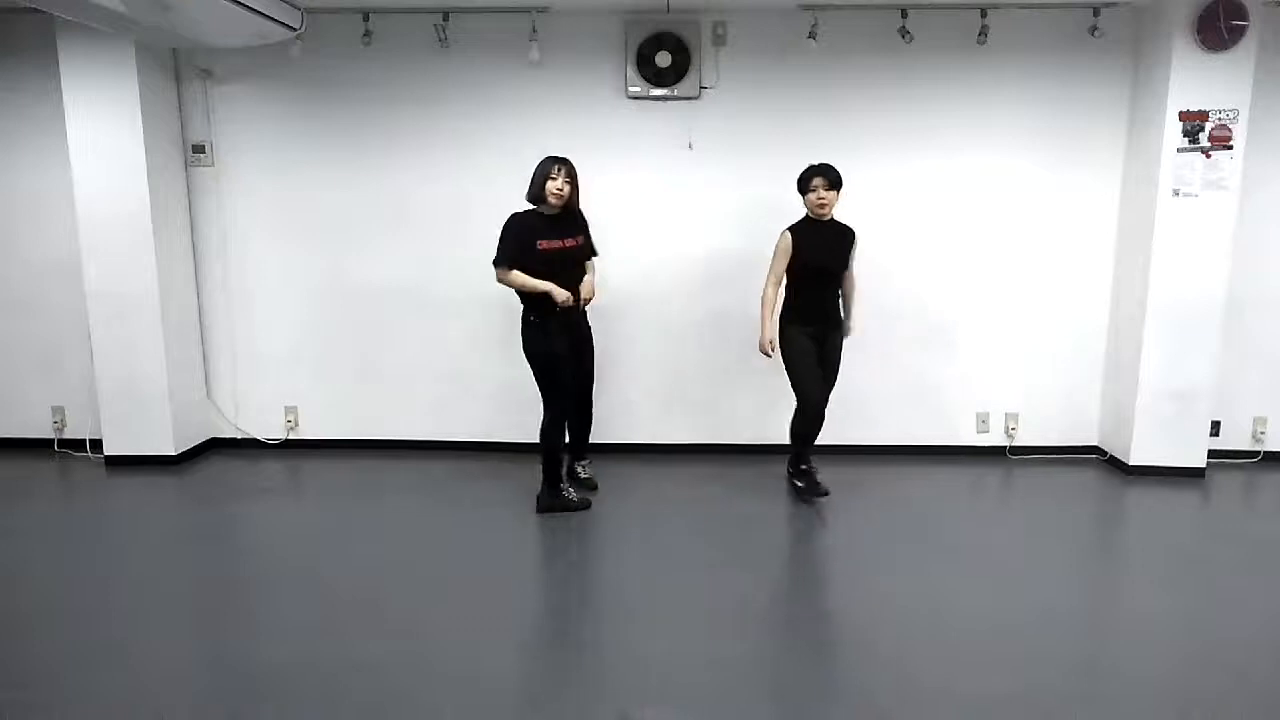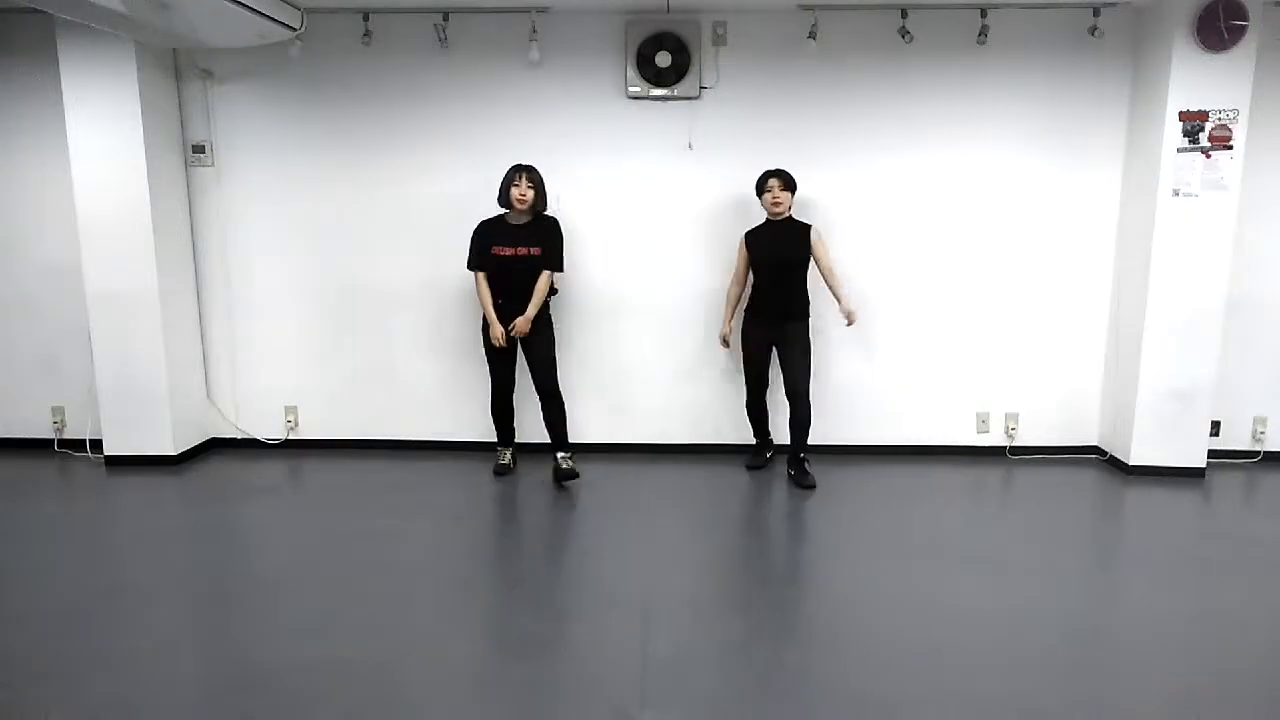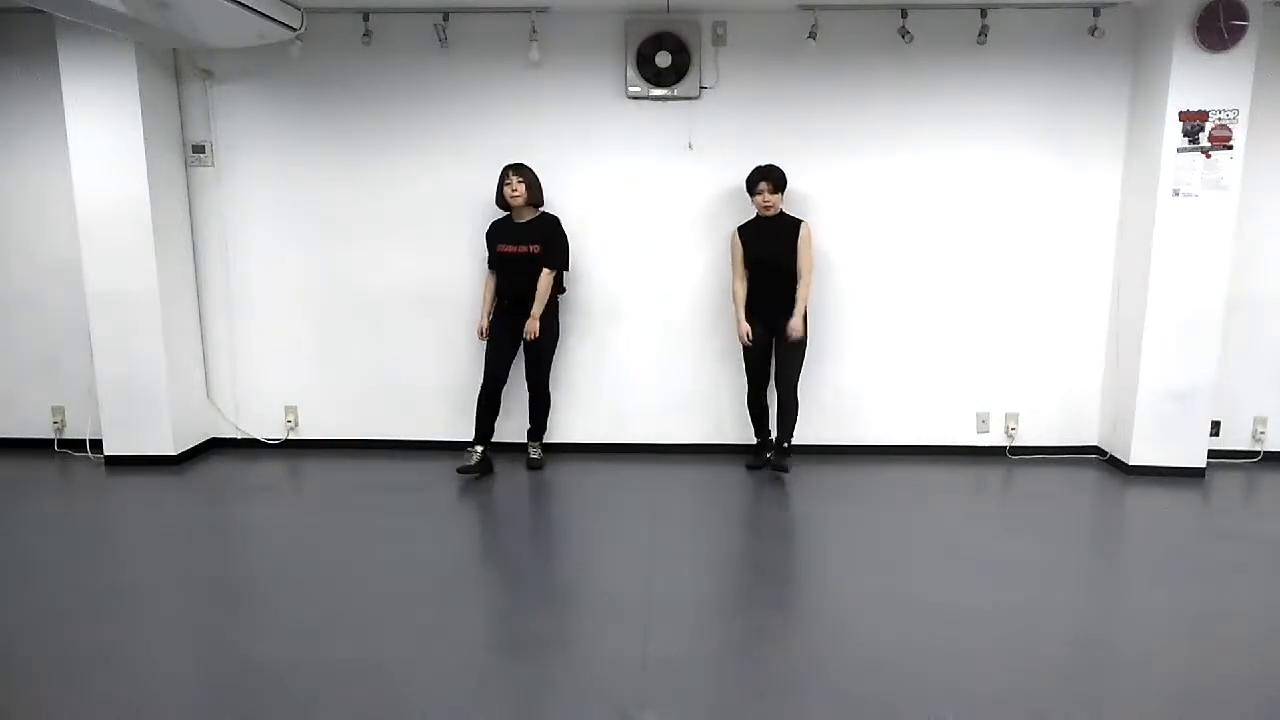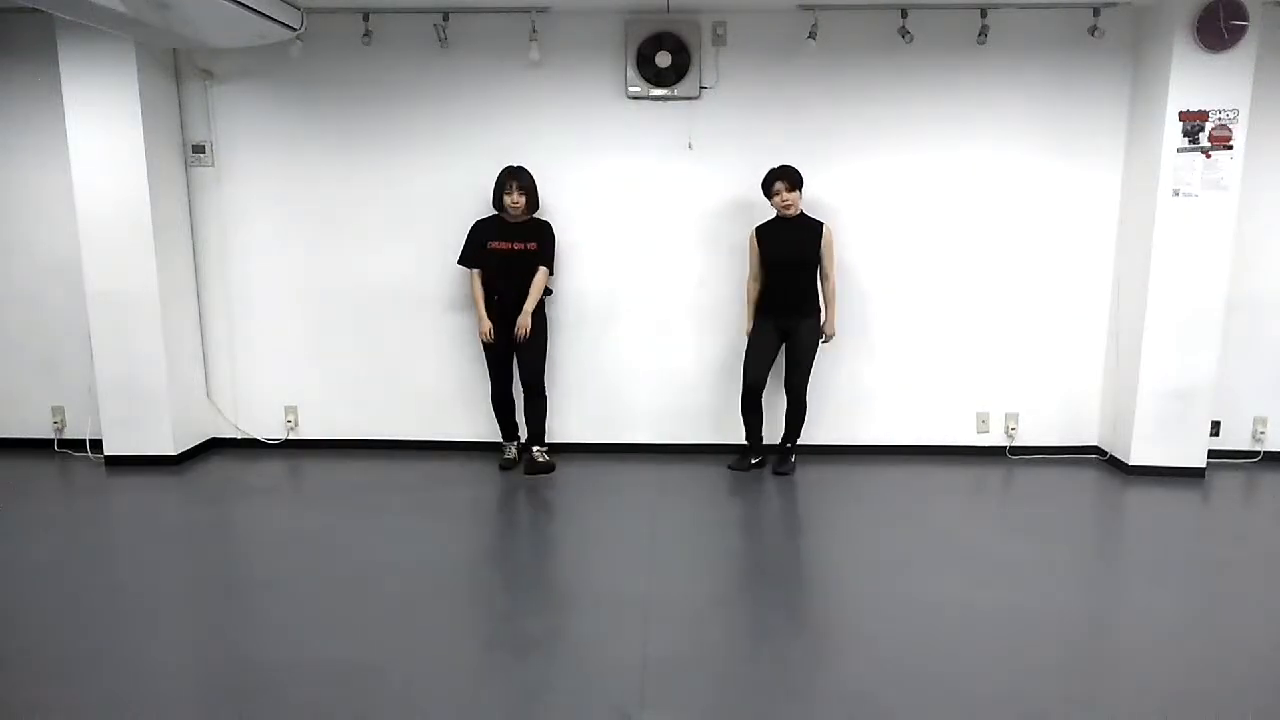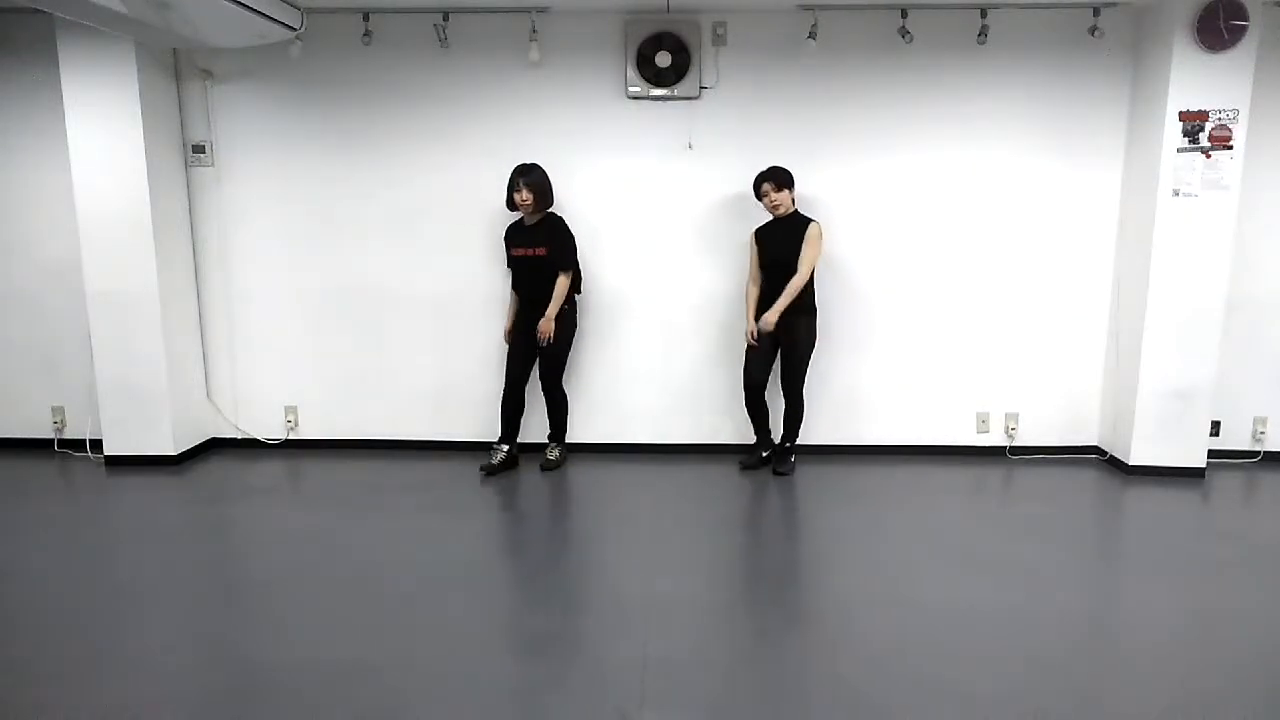
dt=0.7s
person 1, frame 1
left shoulder: (576, 219)
right shoulder: (521, 223)
left elbow: (587, 260)
right elbow: (504, 273)
left wrist: (588, 280)
right wrist: (550, 288)
left hip: (575, 320)
right hip: (540, 323)
left knee: (582, 397)
right knee: (557, 404)
left ankle: (578, 463)
right ankle: (552, 490)
person 1, frame 2
left shoulder: (548, 228)
right shoulder: (487, 230)
left elbow: (546, 275)
right elbow: (481, 278)
left wrist: (528, 317)
right wrist: (492, 321)
left hip: (536, 316)
right hip: (498, 318)
left knee: (547, 384)
right knee: (501, 387)
left ankle: (562, 456)
right ankle: (506, 449)
person 1, frame 3
left shoulder: (549, 225)
right shoulder: (497, 229)
left elbow: (549, 274)
right elbow: (493, 275)
left wrist: (535, 317)
right wrist: (485, 315)
left hip: (541, 315)
right hip: (505, 313)
left knee: (537, 382)
right knee: (492, 380)
left ankle: (535, 444)
right ankle: (479, 450)
person 1, frame 4
left shoulder: (541, 230)
right shoulder: (483, 229)
left elbow: (542, 272)
right elbow: (476, 275)
left wrist: (527, 312)
right wrist: (482, 317)
left hip: (530, 313)
right hip: (495, 314)
left knee: (533, 381)
right knee: (500, 383)
left ankle: (536, 448)
right ankle: (510, 443)
person 1, frame 5
left shoulder: (556, 227)
right shoulder: (513, 232)
left elbow: (565, 275)
left wrist: (550, 317)
right wrist: (511, 319)
left hip: (557, 315)
right hip: (526, 315)
left knee: (551, 381)
right knee: (514, 381)
left ankle: (556, 444)
right ankle: (505, 447)
person 2, frame 1
left shoulder: (846, 235)
right shoulder: (792, 236)
right elbow: (772, 284)
left wrist: (847, 317)
right wrist: (767, 329)
left hip: (830, 327)
right hip: (797, 328)
left knee: (820, 401)
right knee: (809, 399)
left ankle: (797, 462)
right ankle: (803, 471)
person 2, frame 2
left shoulder: (807, 233)
right shoulder: (750, 238)
left elbow: (828, 271)
right elbow: (738, 282)
left wrist: (844, 303)
right wrist: (727, 321)
left hip: (795, 322)
right hip: (757, 322)
left knee: (798, 393)
right knee: (755, 391)
left ankle: (798, 462)
right ankle: (763, 445)
person 2, frame 3
left shoulder: (798, 228)
right shoulder: (742, 233)
left elbow: (804, 276)
right elbow: (739, 280)
left wrist: (798, 315)
right wrist: (741, 319)
left hip: (789, 317)
right hip: (756, 319)
left knee: (786, 383)
right knee: (756, 384)
left ankle: (783, 447)
right ankle: (763, 444)
person 2, frame 4
left shoulder: (819, 230)
right shoulder: (760, 234)
left elbow: (827, 277)
right elbow: (755, 279)
left wrist: (829, 317)
right wrist: (750, 318)
left hip: (805, 320)
right hip: (768, 319)
left knee: (795, 388)
right knee: (751, 382)
left ankle: (788, 449)
right ankle: (754, 452)
person 2, frame 5
left shoulder: (809, 228)
right shoulder: (760, 234)
left elbow: (802, 274)
right elbow: (754, 280)
left wrist: (777, 312)
right wrist: (750, 319)
left hip: (799, 319)
right hip: (765, 318)
left knee: (792, 389)
right knee: (752, 384)
left ankle: (787, 449)
right ankle: (764, 446)
